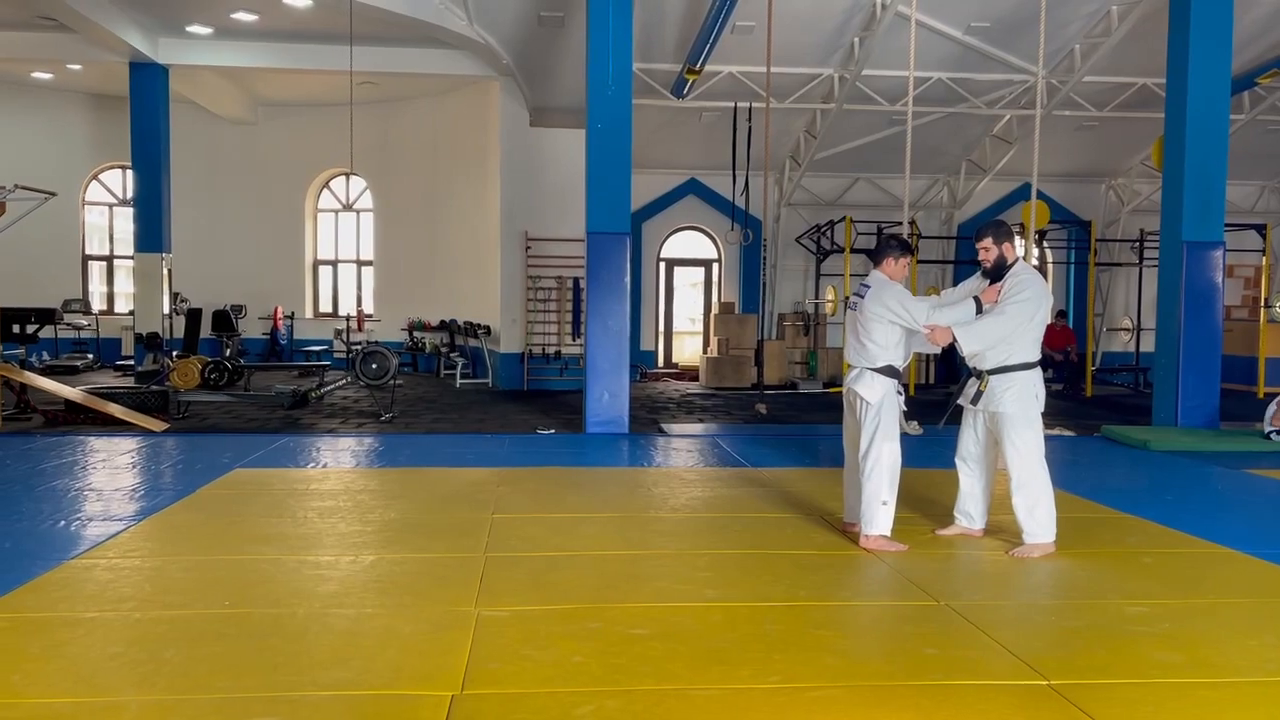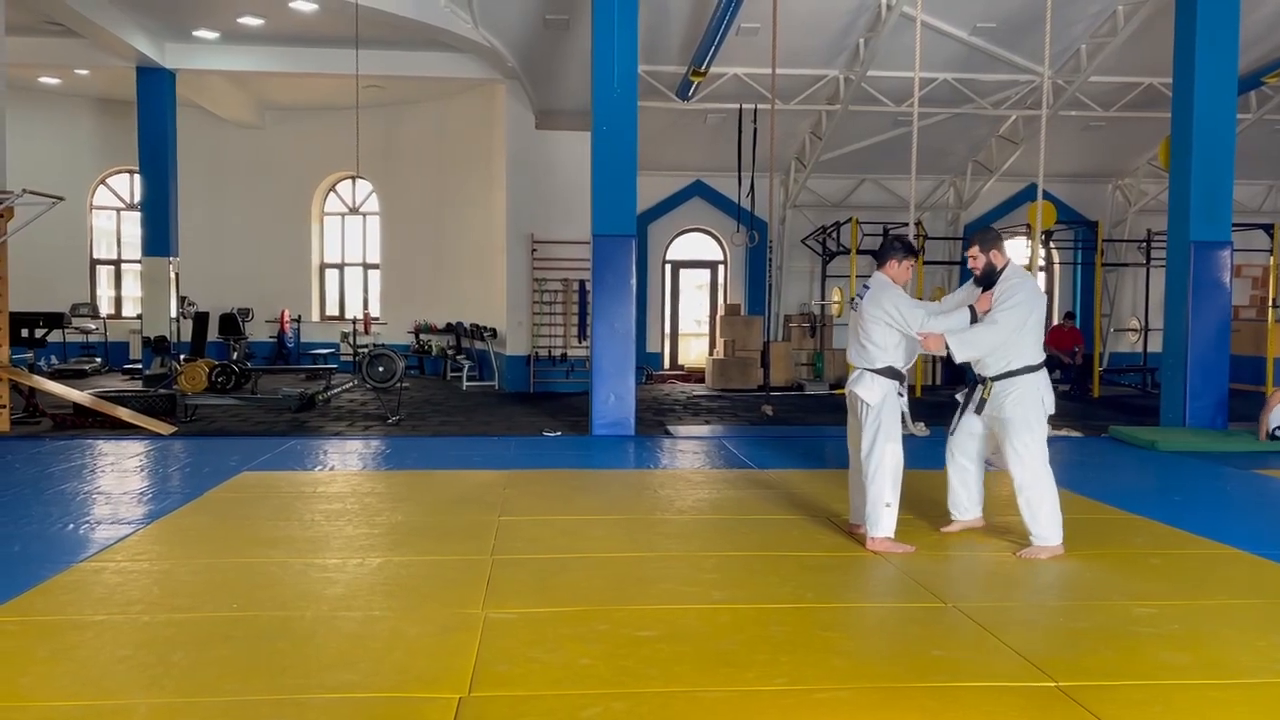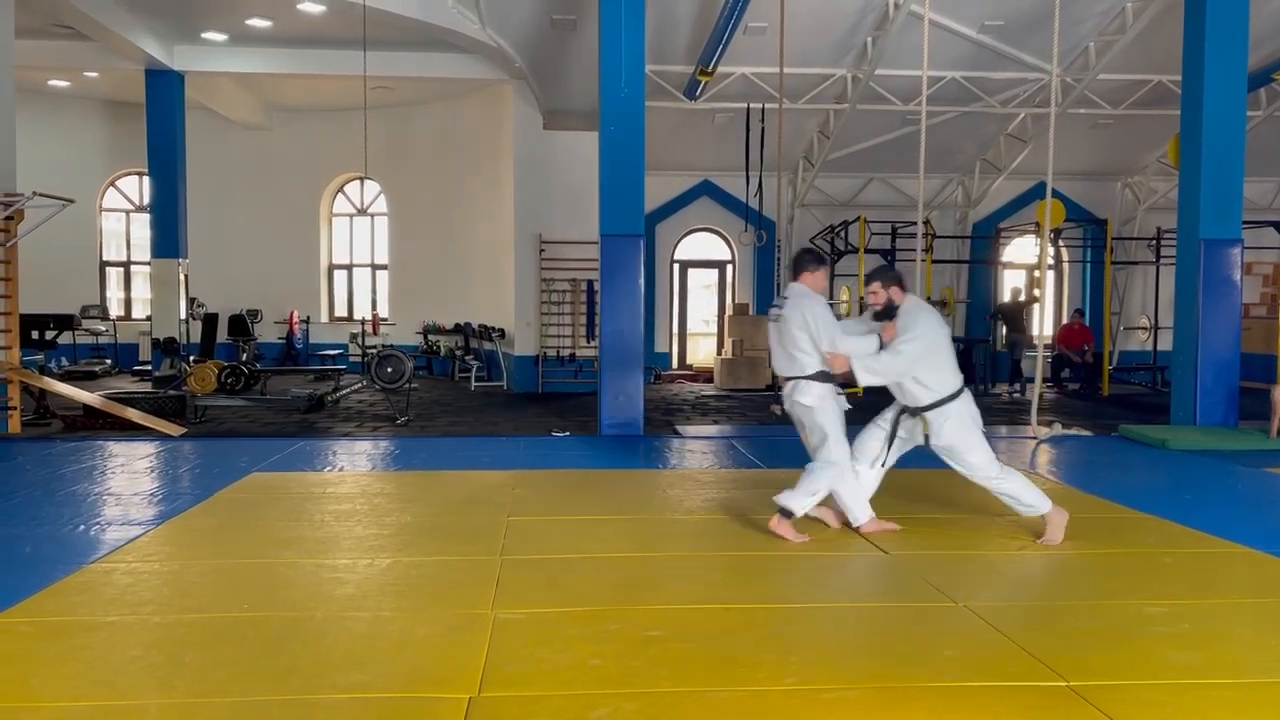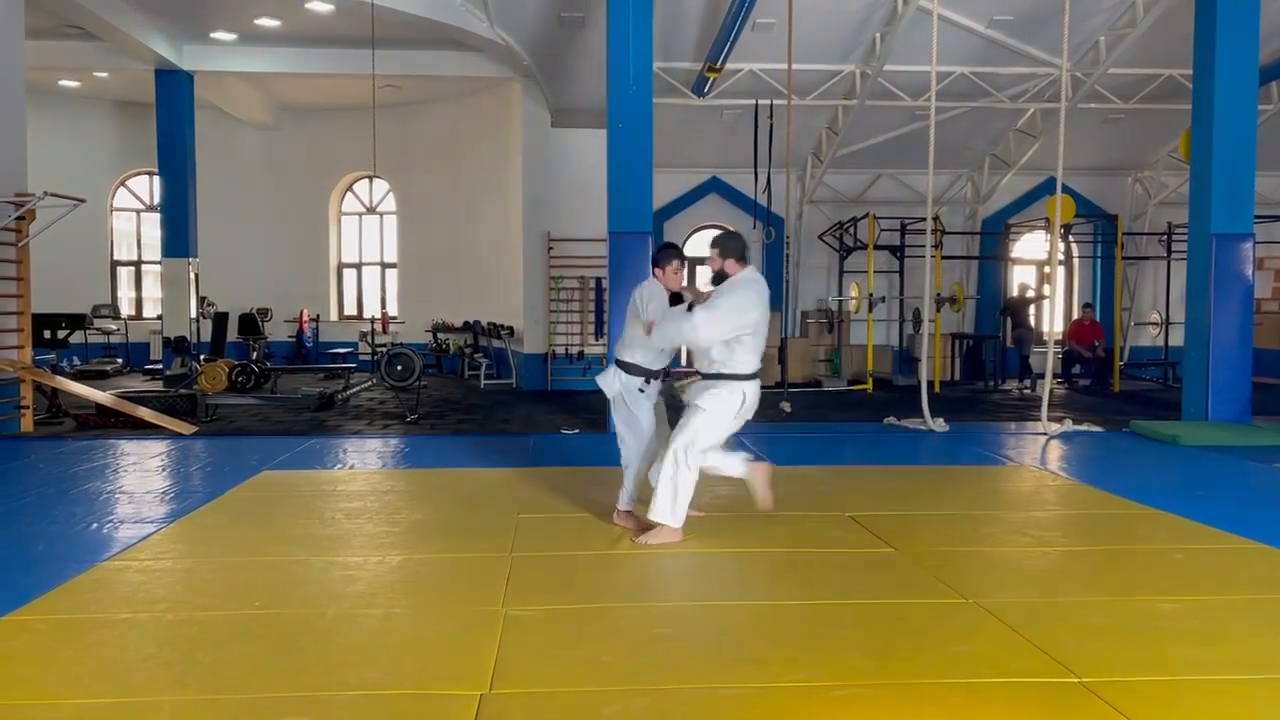
dt=0.7s
person 1, frame 1
left shoulder: (1029, 284)
right shoulder: (984, 279)
left elbow: (999, 326)
right elbow: (948, 301)
left wrist: (953, 334)
left hip: (1014, 387)
right hip: (982, 384)
left knee: (1024, 463)
right knee: (971, 457)
left ankle: (1042, 538)
right ankle: (970, 521)
person 1, frame 2
left shoulder: (1020, 287)
right shoulder: (981, 285)
left elbow: (992, 332)
right elbow: (946, 309)
left wrist: (946, 341)
left hip: (1020, 389)
right hip: (987, 388)
left knee: (1027, 466)
right knee: (961, 447)
left ankle: (1049, 540)
right ankle: (968, 514)
person 1, frame 3
left shoulder: (920, 321)
right shoulder: (887, 316)
left elbow: (896, 362)
right elbow: (855, 329)
left wrist: (851, 364)
left hip: (947, 413)
right hip: (910, 411)
left knee: (989, 471)
right knee: (865, 451)
left ankle: (1052, 514)
right ankle: (855, 515)
person 1, frame 4
left shoulder: (741, 296)
right shoulder: (744, 284)
left elbow: (697, 328)
left wrist: (658, 330)
left hip: (729, 390)
right hip: (720, 384)
left knee: (680, 451)
right knee: (699, 451)
left ankle: (669, 525)
right ankle: (754, 472)
person 2, frame 1
left shoulder: (864, 290)
right shoulder: (888, 293)
left elbow: (909, 326)
right elbow: (930, 317)
right wrist: (979, 301)
left hip: (859, 379)
right hip: (877, 384)
left knee: (859, 454)
right knee: (882, 456)
left ankle: (854, 518)
right ankle: (873, 532)
person 2, frame 2
left shoulder: (870, 290)
right shoulder: (888, 295)
left elbow: (920, 311)
right elbow: (927, 324)
right wrist: (974, 309)
left hip: (864, 381)
right hip: (879, 385)
left knee: (864, 455)
right knee: (885, 458)
left ankle: (860, 520)
right ankle: (879, 534)
person 2, frame 3
left shoulder: (783, 303)
right shoulder: (810, 303)
right elbow: (837, 345)
right wrist: (880, 338)
left hip: (798, 389)
right hip: (814, 391)
left knee: (837, 455)
right knee: (834, 459)
left ankle: (863, 519)
right ankle: (784, 515)
person 2, frame 4
left shoulder: (672, 295)
right shoulder: (648, 293)
right wrist: (688, 302)
left hip: (647, 381)
right hip: (630, 381)
left knee: (655, 440)
right knee: (641, 445)
right ankle: (624, 510)
